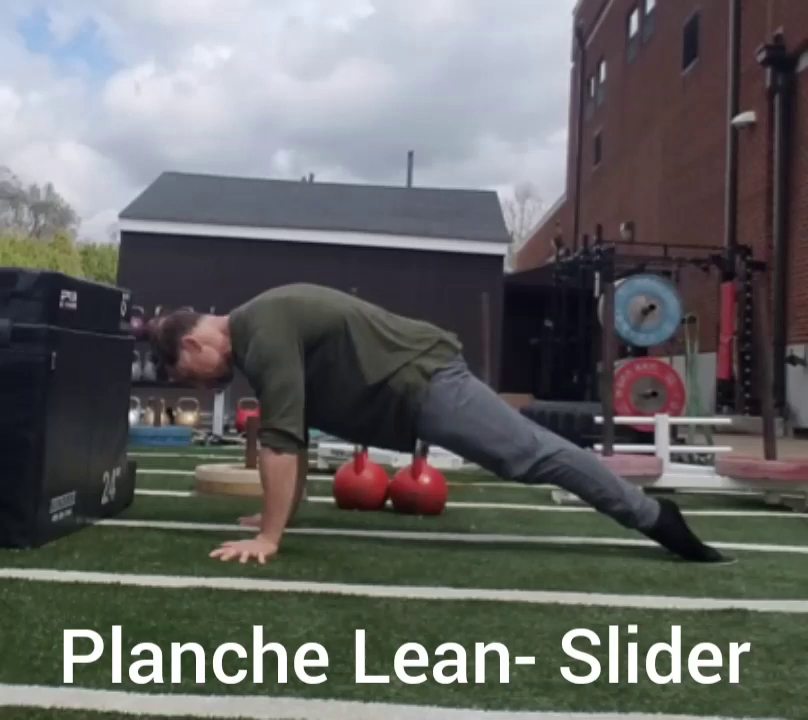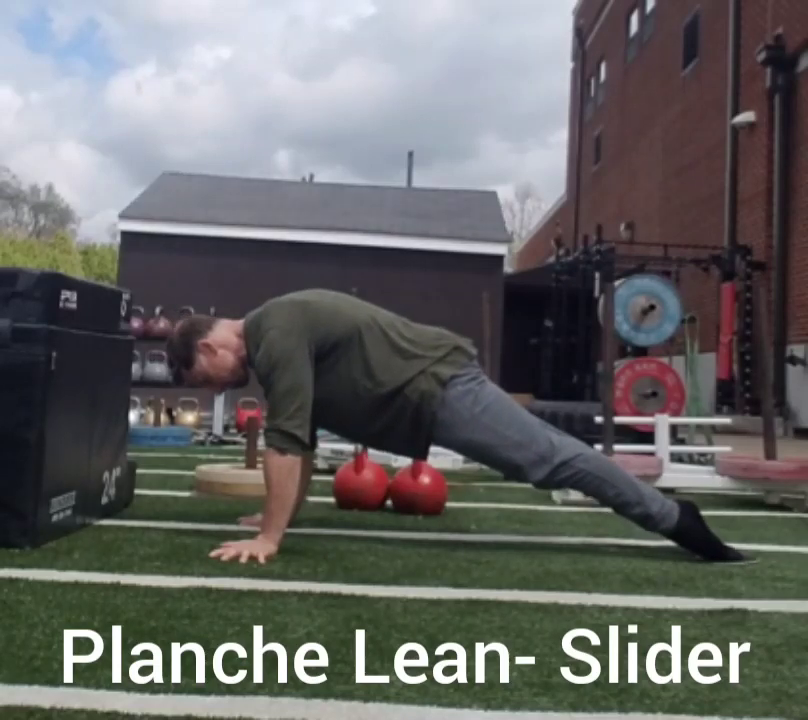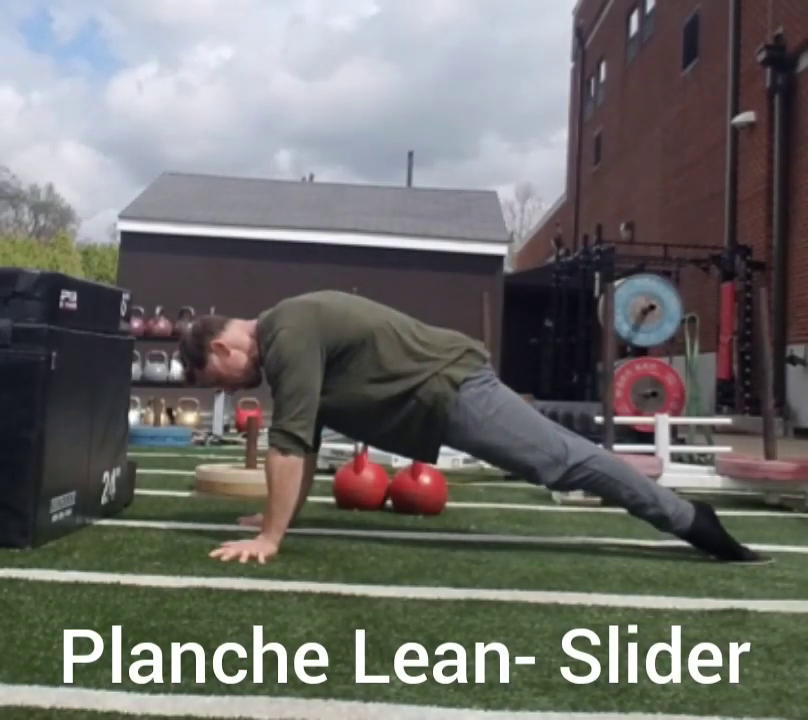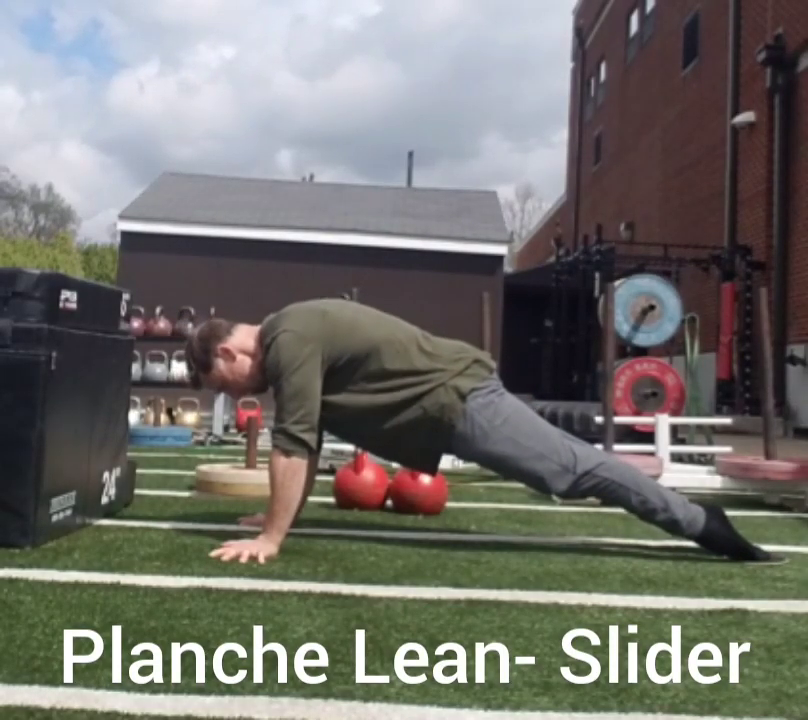
dt=0.7s
person 1, frame 1
left shoulder: (263, 335)
right shoulder: (261, 328)
left elbow: (279, 440)
right elbow: (293, 434)
left wrist: (266, 538)
right wrist: (277, 514)
left hip: (423, 382)
right hip: (418, 380)
left knee: (536, 457)
right knee: (535, 454)
left ankle: (655, 519)
right ankle: (652, 518)
person 1, frame 2
left shoulder: (275, 336)
right shoulder: (274, 331)
left elbow: (285, 442)
right elbow: (303, 438)
left wrist: (269, 536)
right wrist: (283, 512)
left hip: (439, 387)
right hip: (432, 387)
left knee: (554, 460)
right knee: (553, 458)
left ankle: (673, 520)
right ankle: (673, 520)
person 1, frame 3
left shoulder: (288, 336)
right shoulder: (285, 333)
left elbow: (289, 442)
right elbow: (307, 440)
left wrist: (269, 537)
right wrist: (281, 514)
left hip: (451, 389)
right hip: (444, 388)
left knee: (567, 463)
right knee: (566, 459)
left ankle: (691, 521)
right ankle: (689, 522)
person 1, frame 4
left shoulder: (288, 342)
right shoulder: (288, 335)
left elbow: (292, 445)
right elbow: (307, 441)
left wrist: (270, 538)
right wrist: (281, 513)
left hip: (457, 398)
right hip: (451, 394)
left knee: (575, 471)
right knee: (572, 465)
left ankle: (702, 524)
right ankle: (701, 524)
